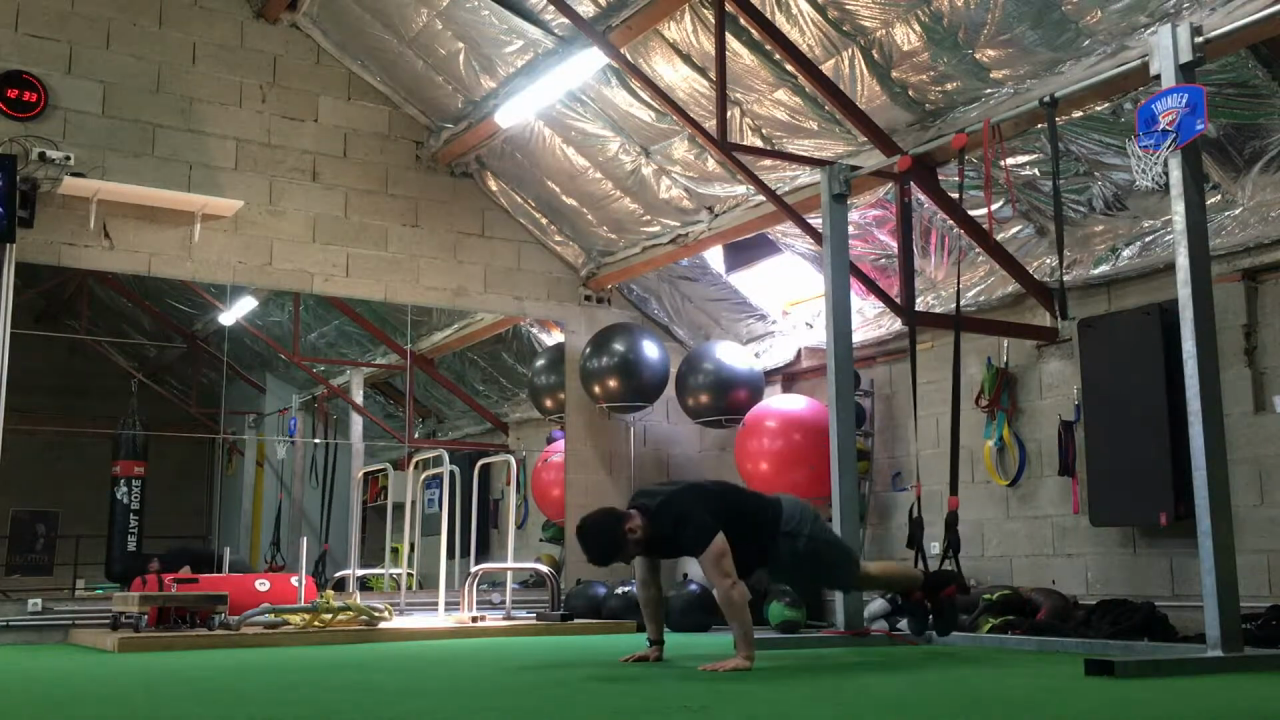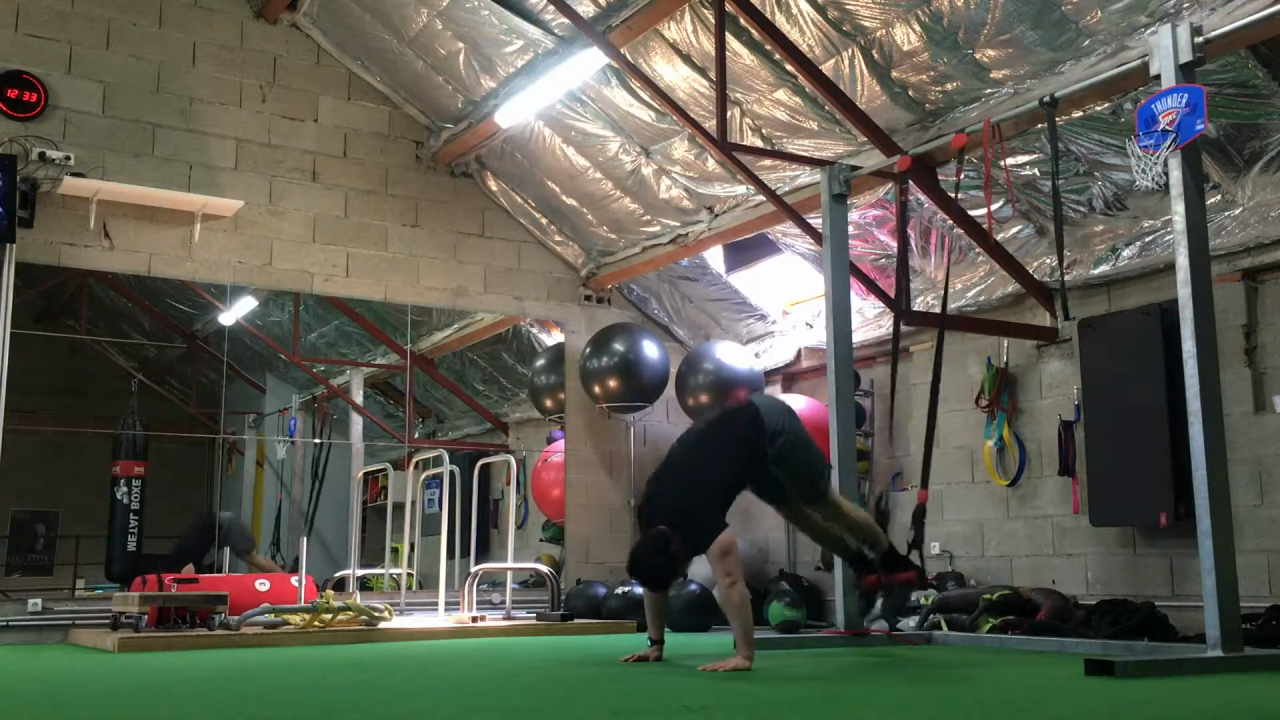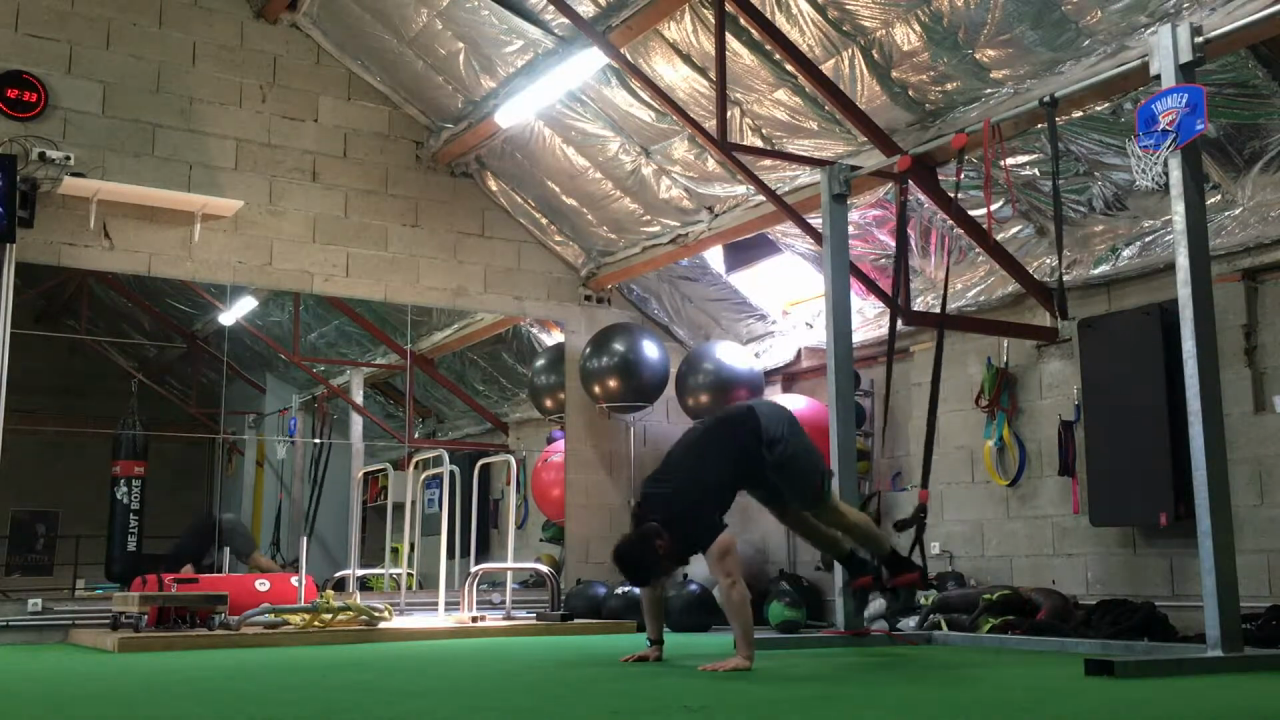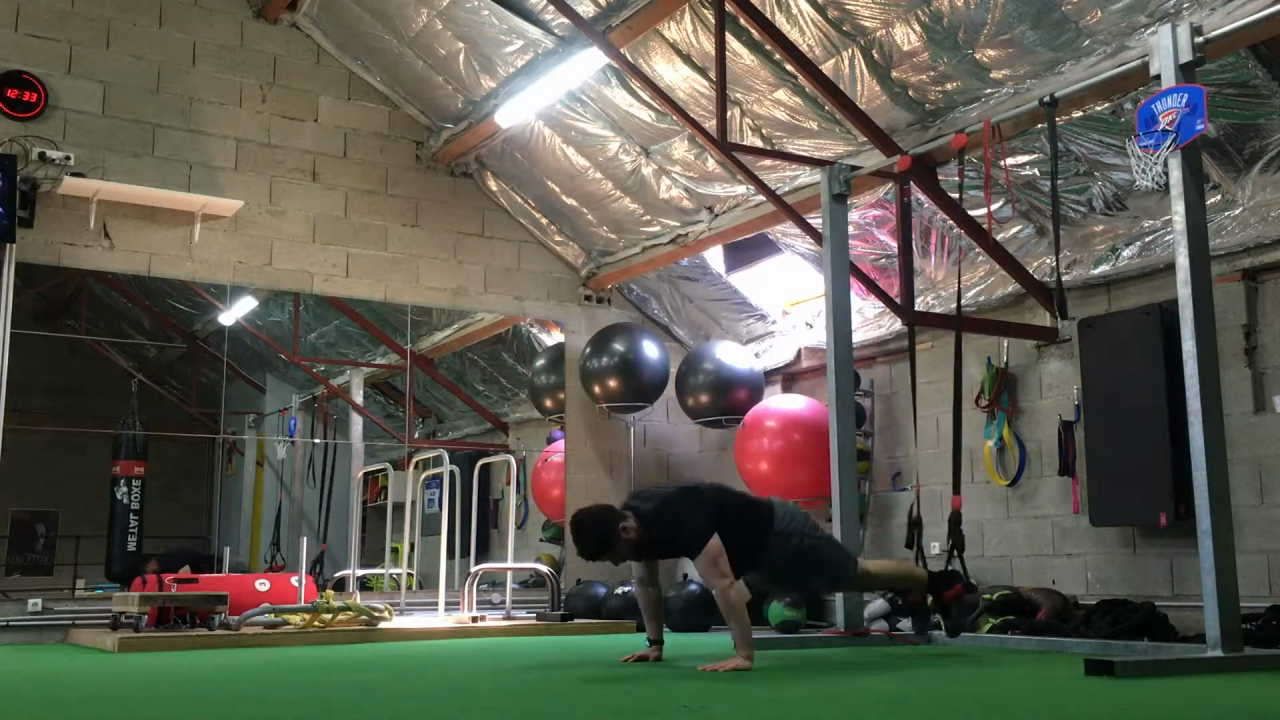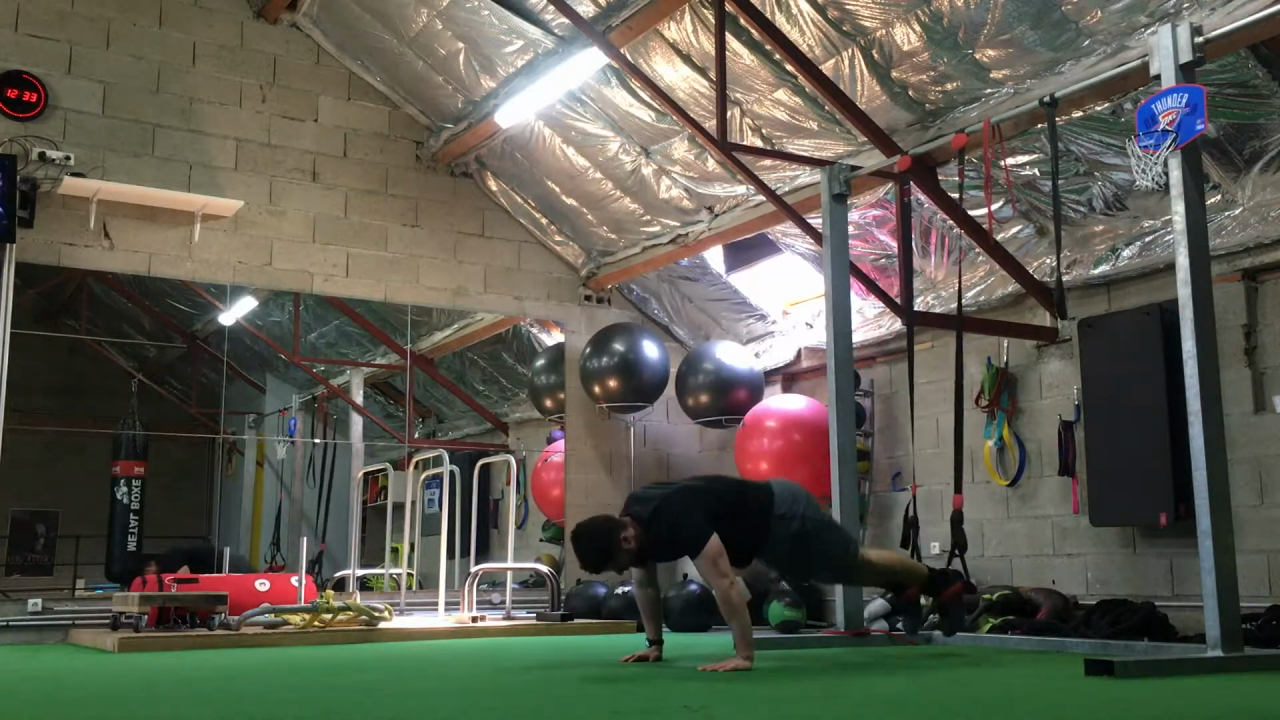
dt=0.3s
person 1, frame 1
left shoulder: (681, 513)
right shoulder: (640, 515)
left elbow: (726, 582)
right elbow: (647, 582)
left wrist: (745, 654)
right wrist: (655, 644)
left hip: (786, 530)
right hip: (768, 543)
left knee: (857, 576)
right knee: (848, 577)
left ankle: (936, 582)
right ankle: (912, 591)
person 1, frame 2
left shoulder: (697, 516)
right shoulder: (653, 515)
left elbow: (728, 582)
right elbow: (654, 582)
left wrist: (743, 656)
right wrist: (656, 644)
left hip: (769, 426)
right hip: (746, 430)
left knee: (825, 506)
right knee: (796, 511)
left ankle: (895, 564)
right ankle: (866, 567)
person 1, frame 3
left shoulder: (692, 516)
right shoulder: (647, 518)
left elbow: (730, 582)
right elbow: (652, 584)
left wrist: (743, 655)
right wrist: (654, 644)
left hip: (768, 430)
right hip: (742, 434)
left knee: (825, 509)
right knee: (792, 515)
left ankle: (898, 567)
right ankle: (860, 570)
person 1, frame 4
left shoulder: (678, 515)
right shoulder: (636, 518)
left elbow: (724, 583)
right elbow: (646, 582)
left wrist: (744, 654)
right wrist: (655, 643)
left hip: (779, 534)
right hip: (760, 547)
left knee: (855, 575)
right knee: (834, 582)
left ankle: (943, 584)
right ankle: (914, 592)
person 1, frame 5
left shoulder: (676, 515)
right shoulder: (634, 520)
left elbow: (724, 582)
right elbow: (645, 583)
left wrist: (744, 655)
right wrist: (655, 644)
left hip: (782, 513)
right hip: (761, 531)
left knee: (855, 562)
right knee: (839, 571)
left ankle: (941, 581)
right ankle: (902, 587)
